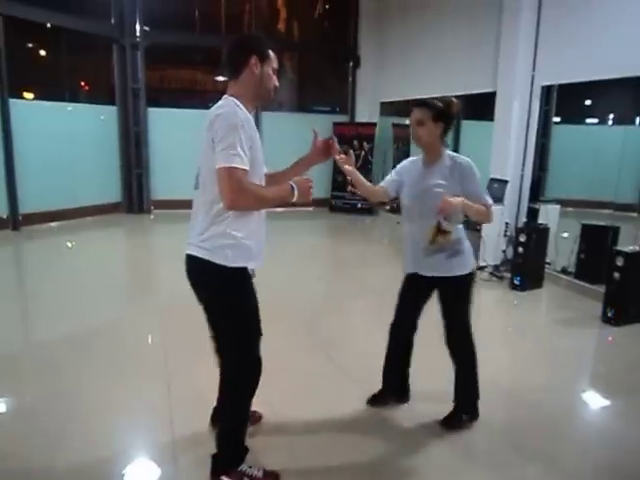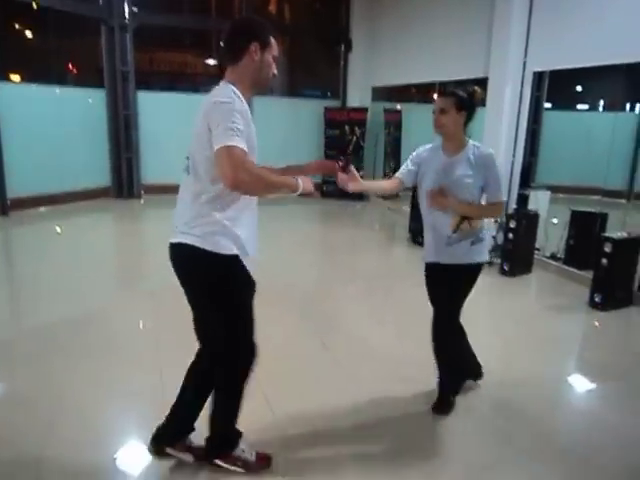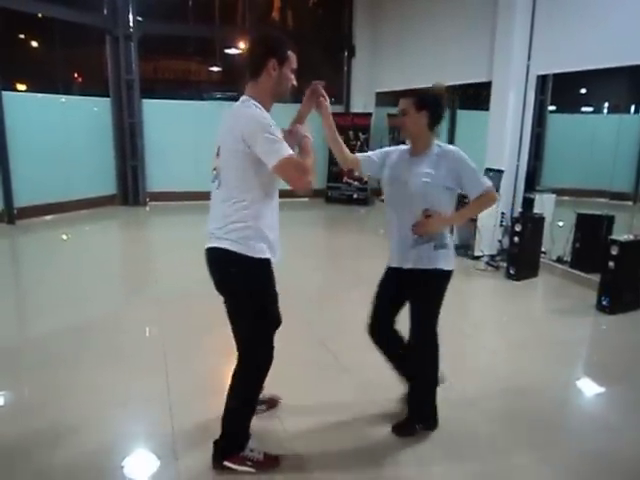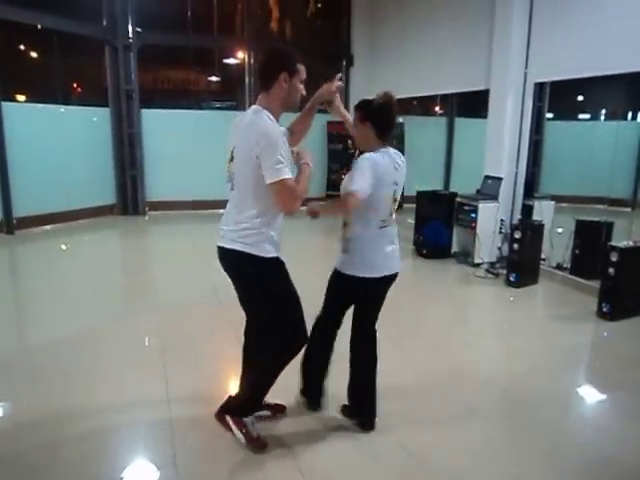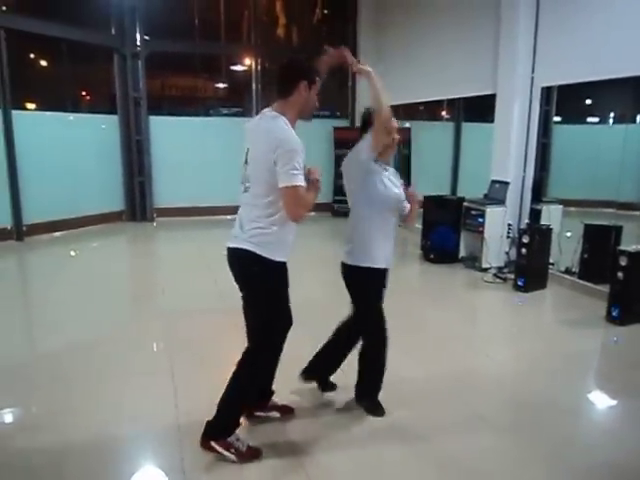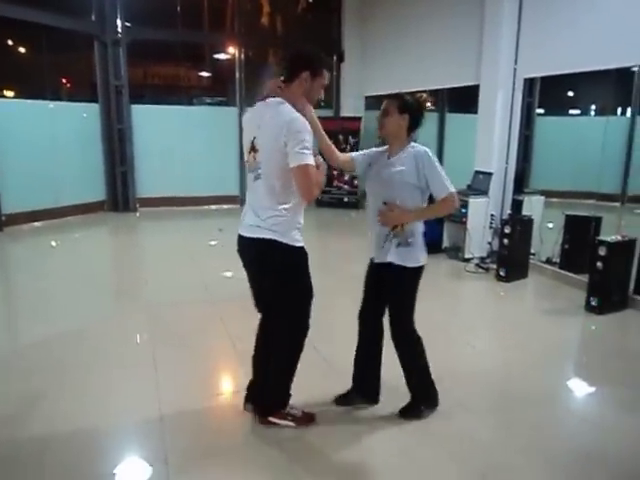
dt=0.5s
person 1, frame 1
left shoulder: (236, 118)
right shoulder: (231, 116)
left elbow: (260, 182)
right elbow: (237, 195)
left wrist: (309, 160)
right wrist: (293, 192)
left hip: (225, 260)
right hip: (220, 263)
left knee: (241, 351)
right knee: (243, 360)
left ankle: (226, 414)
person 1, frame 2
left shoulder: (228, 102)
right shoulder: (227, 102)
left elbow: (247, 173)
right elbow: (238, 177)
left wrist: (304, 168)
right wrist: (296, 184)
left hip: (206, 249)
right hip: (210, 253)
left knee: (220, 349)
right knee: (235, 352)
left ankle: (173, 435)
right ankle: (223, 446)
person 1, frame 3
left shoulder: (243, 114)
right shoulder: (254, 119)
left elbow: (273, 150)
right elbow: (303, 179)
left wrist: (303, 114)
right wrist: (305, 139)
left hip: (231, 248)
right hip: (242, 254)
left knee: (263, 331)
right knee: (257, 348)
left ankle: (245, 397)
right ankle: (231, 447)
person 1, frame 4
left shoulder: (249, 121)
right shoulder: (266, 131)
left elbow: (289, 139)
right elbow: (290, 201)
left wrist: (317, 103)
right wrist: (306, 166)
left hip: (236, 246)
right hip: (254, 252)
left knee: (263, 327)
right knee: (292, 333)
left ankle: (250, 400)
right ankle: (238, 409)
person 1, frame 5
left shoulder: (262, 121)
right shoulder: (288, 140)
left elbow: (293, 81)
right elbow: (297, 210)
left wrist: (322, 65)
right wrist: (314, 184)
left hip: (243, 248)
right hip: (262, 256)
left knee: (275, 328)
right knee: (263, 342)
left ankle: (257, 399)
right ankle: (220, 430)
person 1, frame 6
left shoulder: (256, 114)
right shoulder: (295, 124)
right elbow: (309, 190)
right wrist: (320, 168)
left hip: (250, 237)
right hip: (280, 244)
left knee: (273, 317)
right knee: (294, 326)
left ankle: (258, 392)
right ankle: (274, 406)
person 2, frame 1
left shoulder: (461, 167)
right shoulder: (408, 167)
left elbow: (488, 215)
right elbow: (377, 195)
left wrist: (462, 203)
right wrist: (353, 174)
left hip: (454, 267)
right hip: (418, 266)
left knee: (457, 337)
right knee: (400, 329)
left ankle: (467, 407)
right ankle: (395, 389)
person 2, frame 2
left shoulder: (482, 157)
right shoulder: (424, 155)
left elbow: (497, 208)
right elbow: (394, 185)
left wrist: (456, 205)
right wrist: (361, 185)
left hip: (468, 256)
right hip: (435, 255)
left knee: (443, 321)
right knee: (445, 320)
left ankle: (448, 387)
right ankle: (467, 368)
person 2, frame 3
left shoulder: (449, 157)
right shoulder: (391, 157)
left elbow: (489, 196)
right elbow: (347, 161)
left wrist: (447, 220)
right wrist: (326, 119)
left hip: (432, 263)
right hip: (400, 261)
left knee: (421, 335)
right knee: (379, 327)
left ankle: (423, 415)
right ankle: (424, 378)
person 2, frame 4
left shoulder: (367, 163)
right shoulder: (396, 158)
left elbow: (351, 202)
right elbow: (365, 138)
left wrist: (321, 206)
right wrist: (339, 109)
left hip: (357, 265)
right hip: (385, 265)
left knee: (327, 323)
right knee: (364, 332)
left ankle: (313, 392)
right ankle: (363, 410)
person 2, frame 5
left shoulder: (392, 174)
right shoulder: (359, 163)
left elbow: (403, 216)
right elbow: (382, 119)
left wrist: (412, 206)
right wrist: (371, 78)
left hip: (377, 262)
right hip: (363, 263)
left knee: (361, 322)
right knee: (376, 330)
left ankle: (317, 369)
right ankle: (367, 392)
person 2, frame 6
left shoulder: (420, 157)
right shoulder: (375, 157)
left elbow: (450, 202)
right elbow: (336, 159)
left wrist: (408, 216)
right wrist: (311, 118)
left hip: (406, 258)
right hip: (380, 256)
left knee: (402, 328)
right knee: (368, 322)
left ankle: (425, 396)
right ankle: (364, 389)
